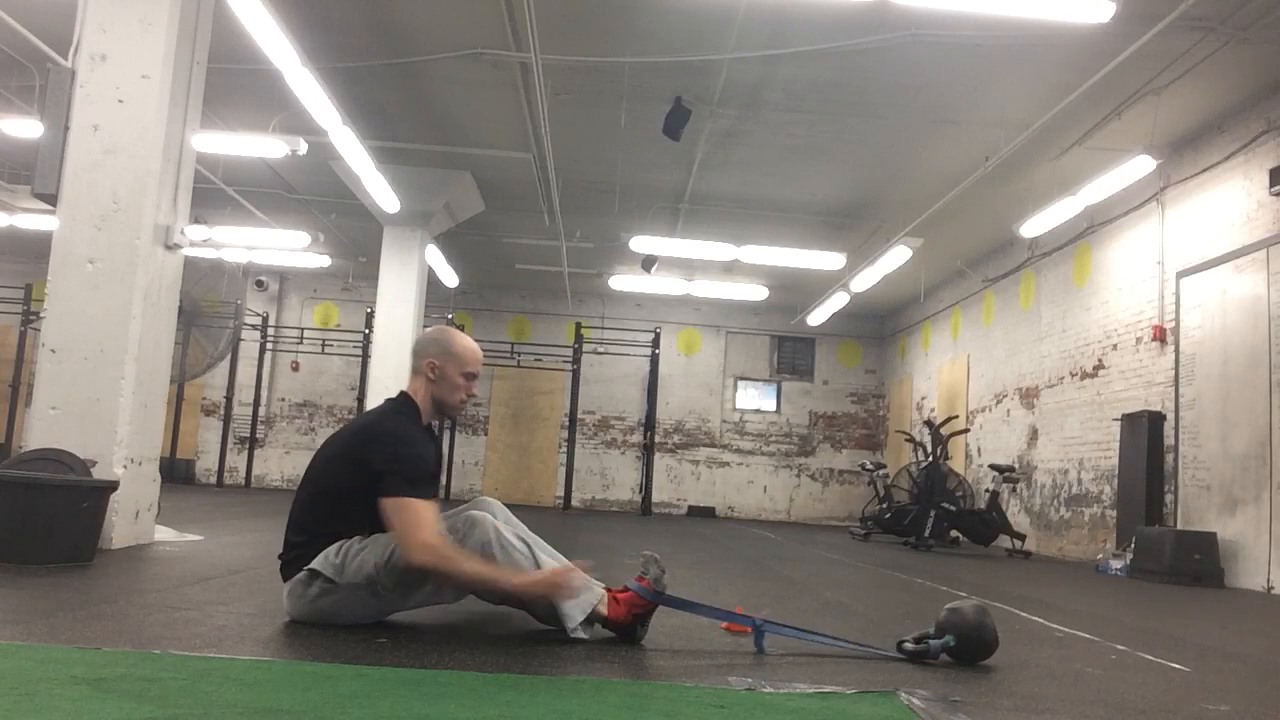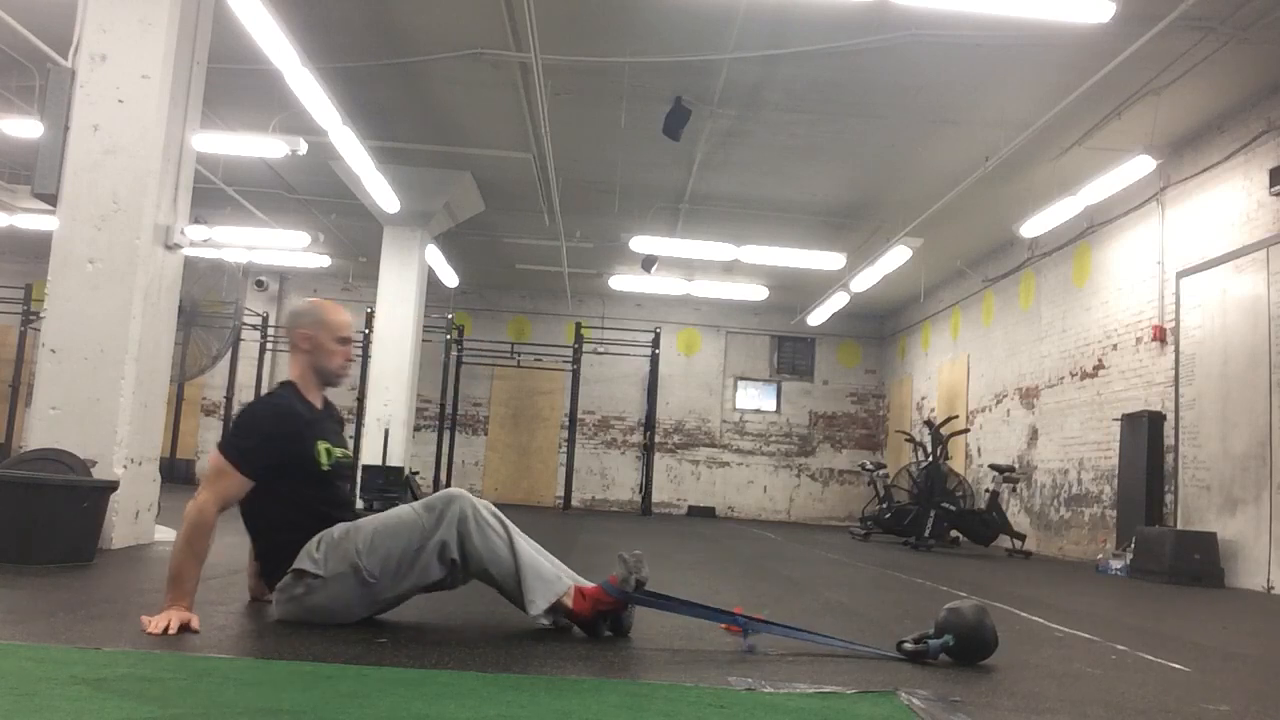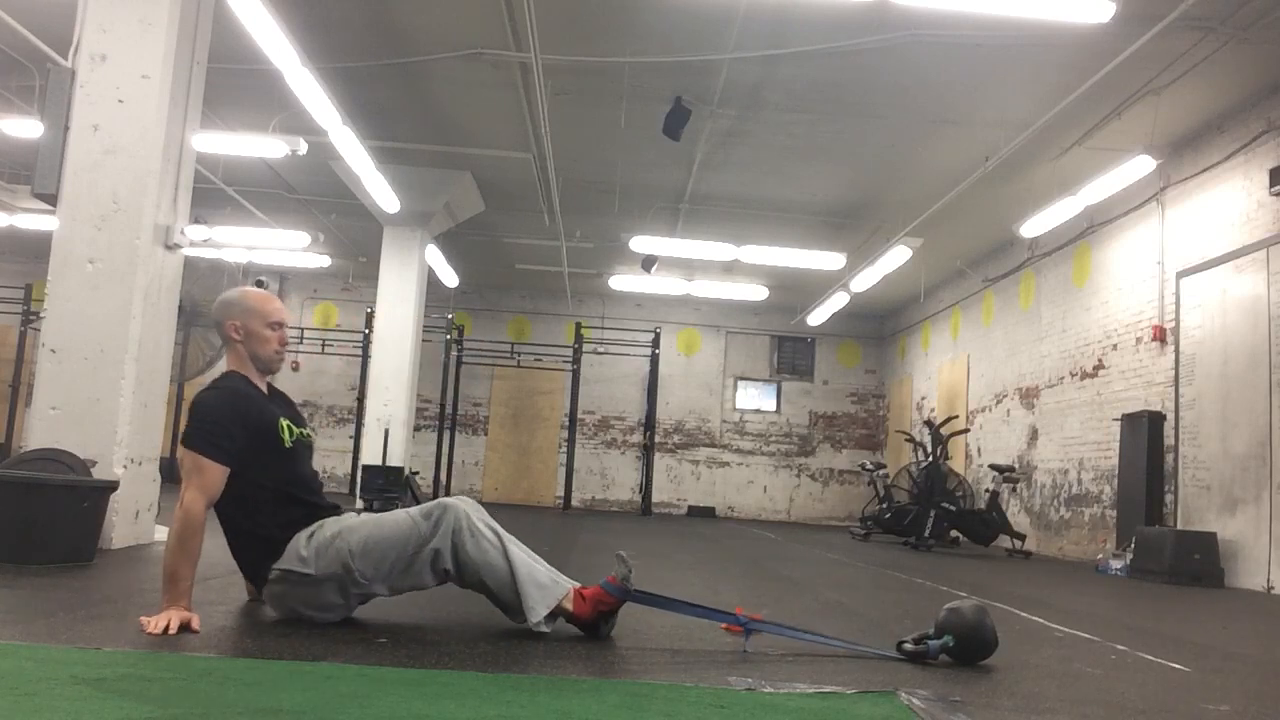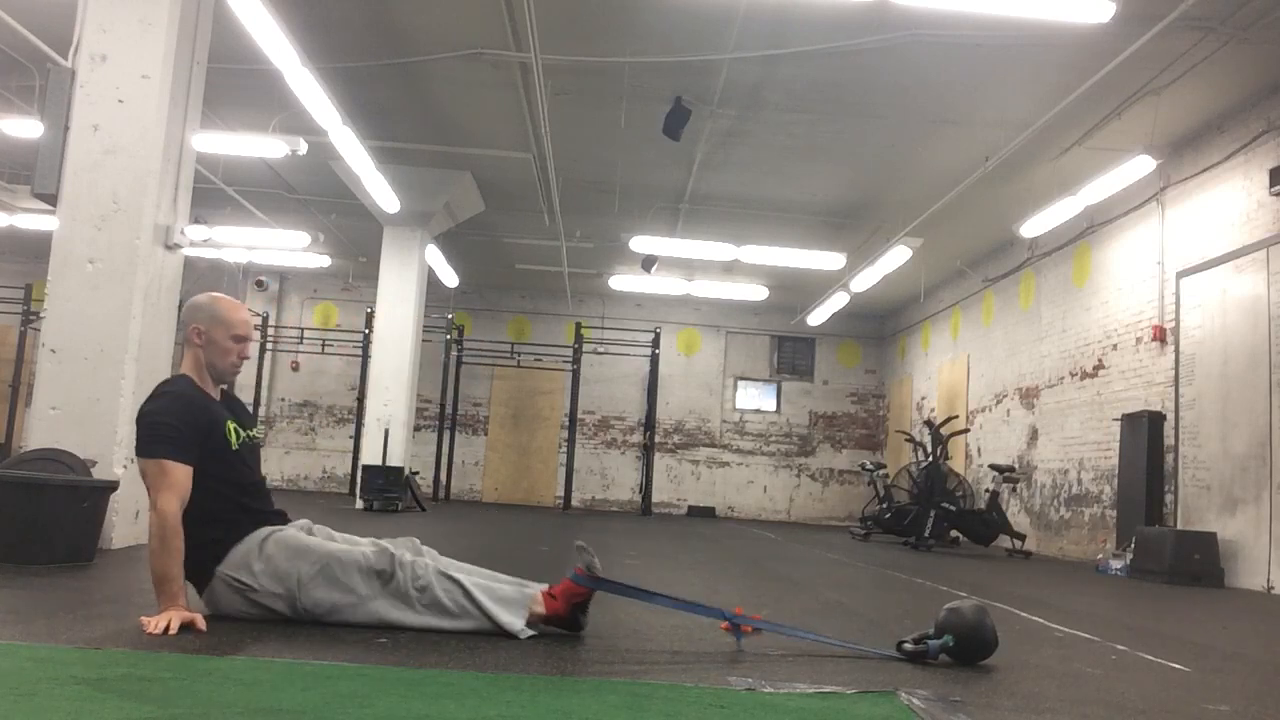
dt=0.5s
person 1, frame 1
left shoulder: (407, 426)
right shoulder: (398, 438)
right elbow: (422, 551)
right wrist: (520, 585)
left hip: (349, 570)
right hip: (319, 583)
left knee: (485, 514)
right knee: (477, 532)
left ankle: (595, 602)
right ankle: (605, 609)
person 1, frame 2
left shoulder: (326, 416)
right shoulder: (271, 416)
right elbow: (205, 505)
left wrist: (260, 581)
right wrist: (178, 603)
left hip: (343, 563)
right hip: (309, 579)
left knee: (466, 518)
right knee: (457, 509)
left ankle: (573, 594)
right ankle: (577, 602)
person 1, frame 3
left shoulder: (275, 400)
right shoulder: (222, 403)
right elbow: (193, 503)
left wrist: (261, 574)
right wrist: (176, 604)
left hip: (328, 535)
right hip: (298, 566)
left knee: (456, 518)
right knee: (451, 519)
left ankle: (561, 599)
right ankle: (573, 604)
person 1, frame 4
left shoulder: (227, 405)
right shoulder: (172, 407)
right elbow: (166, 507)
right wrist: (172, 602)
left hip: (276, 536)
right hip: (239, 563)
left knee: (403, 557)
right knee: (388, 573)
left ankle: (543, 601)
right ankle: (545, 606)
